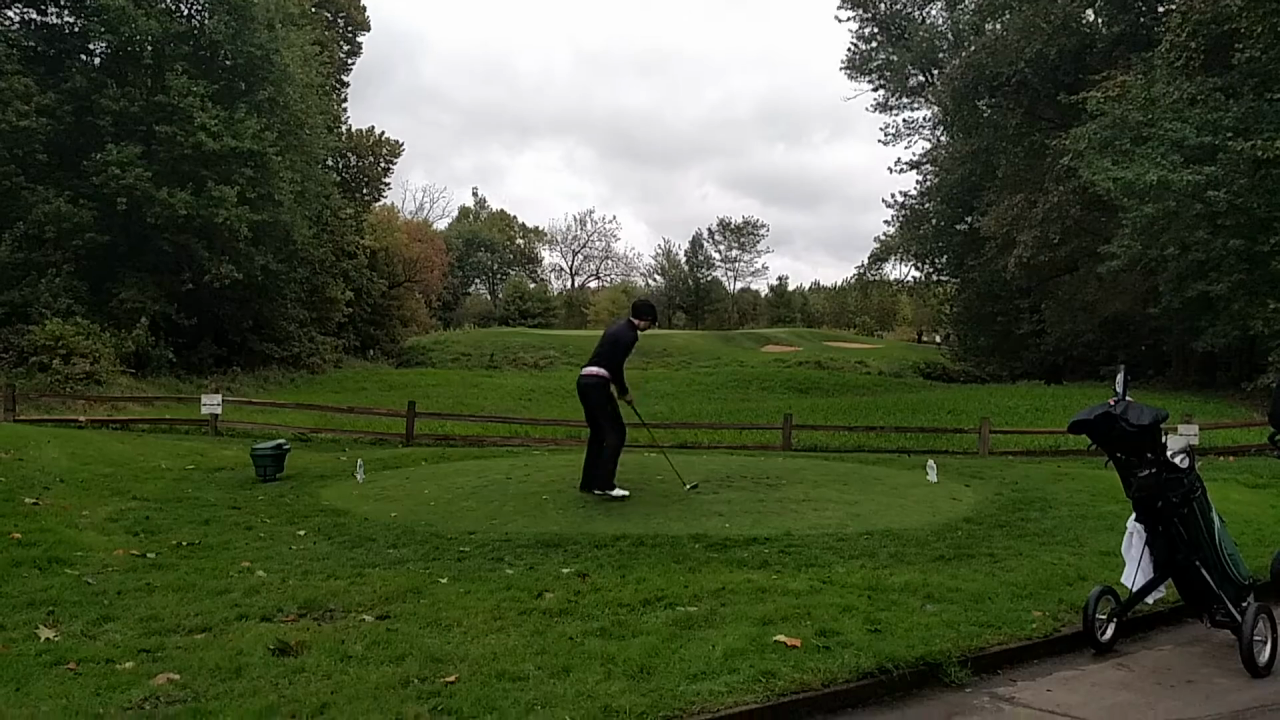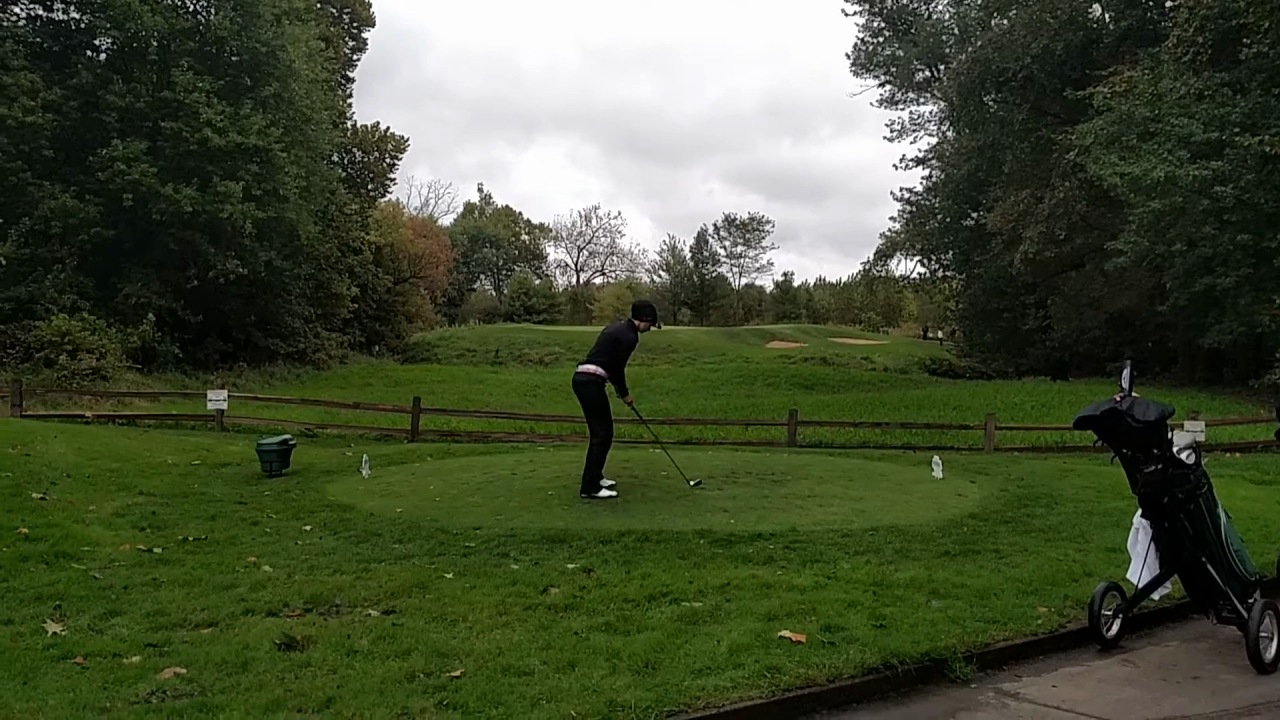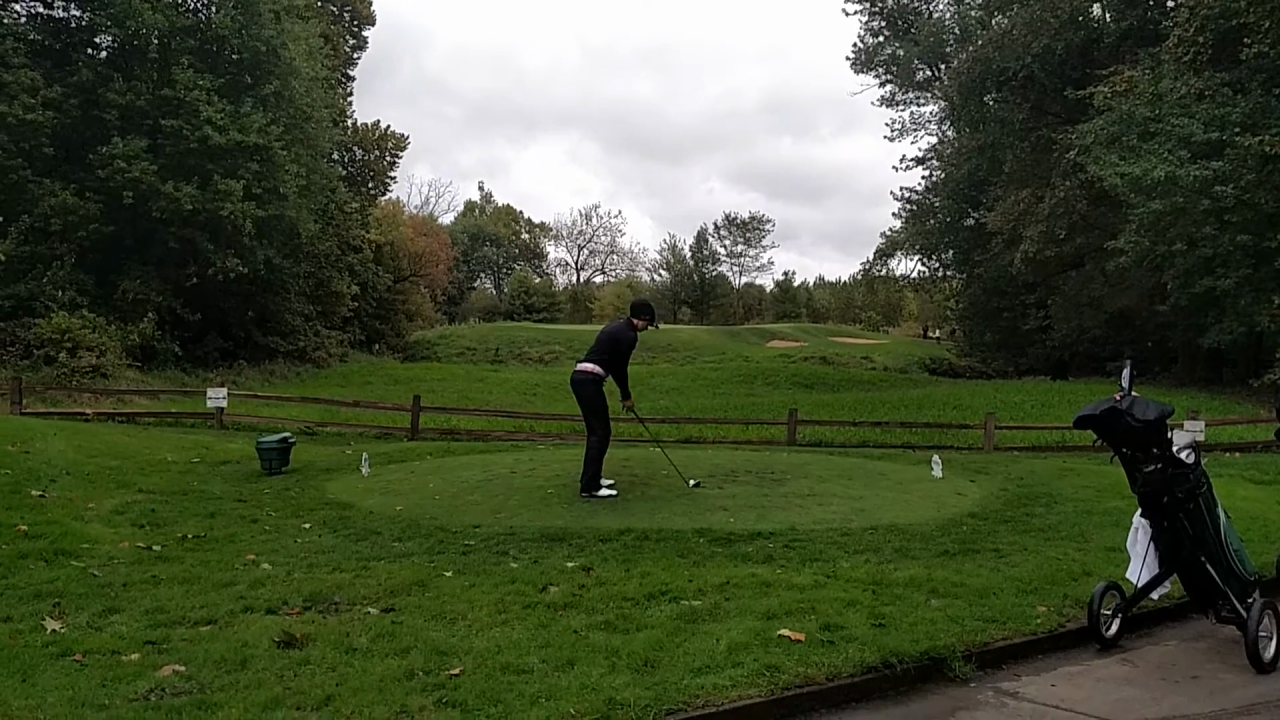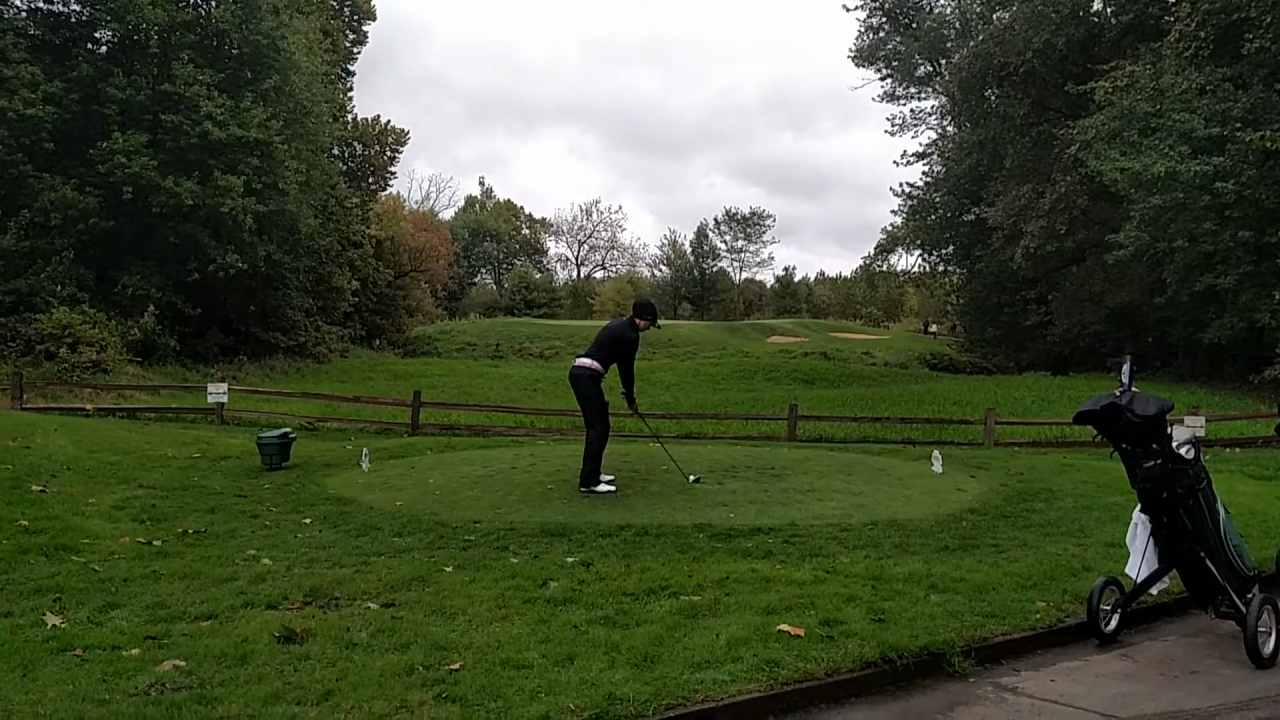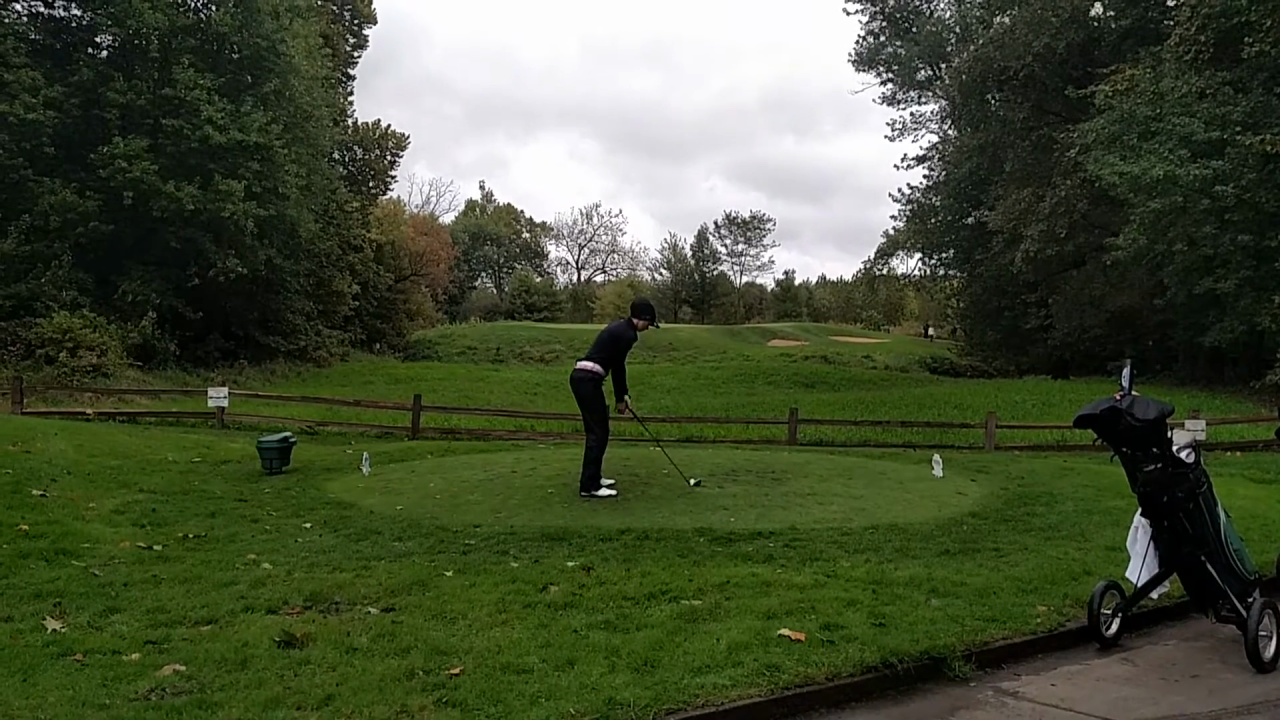
dt=0.5s
person 1, frame 1
left shoulder: (619, 327)
right shoulder: (628, 335)
right elbow: (616, 366)
left wrist: (618, 388)
right wrist: (624, 391)
left hip: (586, 381)
right hip: (596, 383)
left knee: (598, 432)
right knee: (616, 431)
left ankle: (590, 482)
right ankle: (605, 484)
person 1, frame 2
left shoulder: (618, 327)
right shoulder: (629, 336)
right elbow: (617, 368)
left wrist: (620, 390)
right wrist: (624, 393)
left hip: (582, 378)
right hip: (591, 382)
left knee: (599, 431)
right knee: (603, 433)
left ankle: (593, 478)
right ankle: (590, 487)
person 1, frame 3
left shoulder: (617, 327)
right shoulder: (628, 335)
right elbow: (620, 367)
left wrist: (623, 392)
right wrist: (626, 396)
left hip: (581, 377)
right hip: (589, 380)
left knee: (596, 430)
right knee: (601, 432)
left ankle: (590, 478)
right ankle: (590, 486)
person 1, frame 4
left shoulder: (620, 324)
right shoulder: (630, 336)
left elbow: (621, 364)
right elbow: (627, 368)
left wrist: (628, 393)
right wrist: (630, 400)
left hip: (580, 372)
right hip: (587, 375)
left knee: (597, 425)
right knee: (599, 427)
left ankle: (592, 473)
right ankle: (589, 481)
person 1, frame 5
left shoulder: (620, 327)
right shoulder: (627, 334)
left elbow: (616, 365)
right elbow: (617, 368)
left wrist: (624, 394)
right wrist: (619, 399)
left hip: (582, 376)
right hip: (588, 379)
left knee: (596, 430)
right knee: (598, 432)
left ankle: (592, 477)
right ankle: (589, 486)
